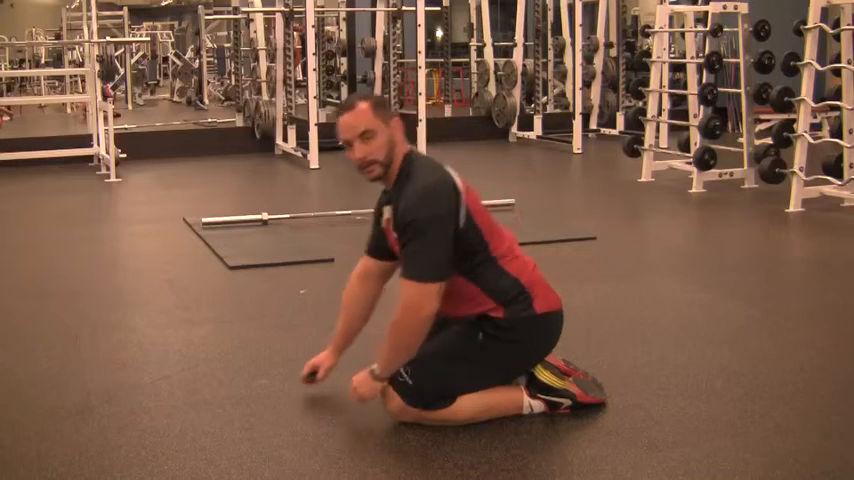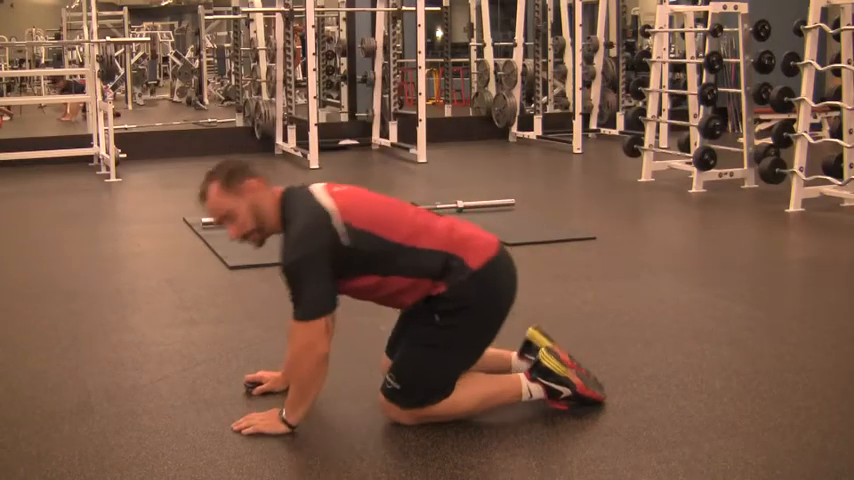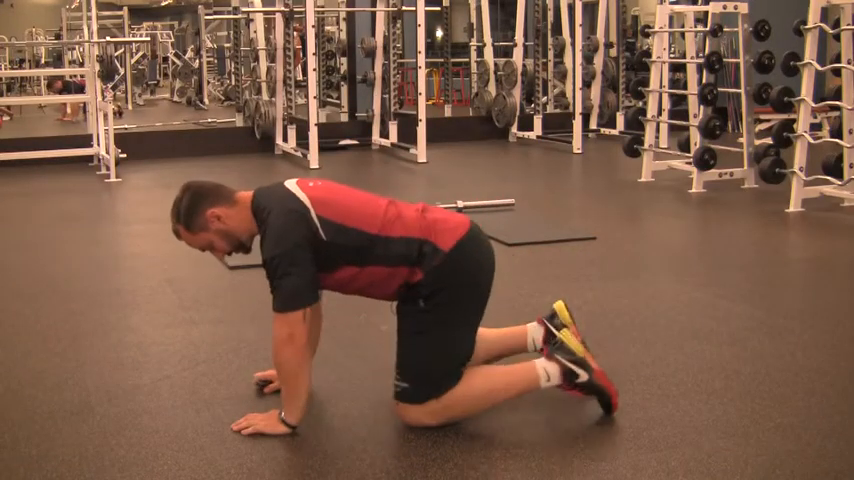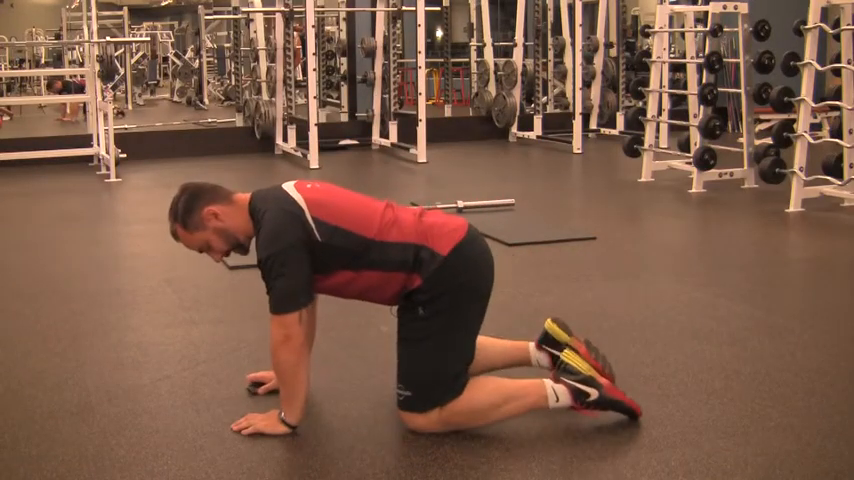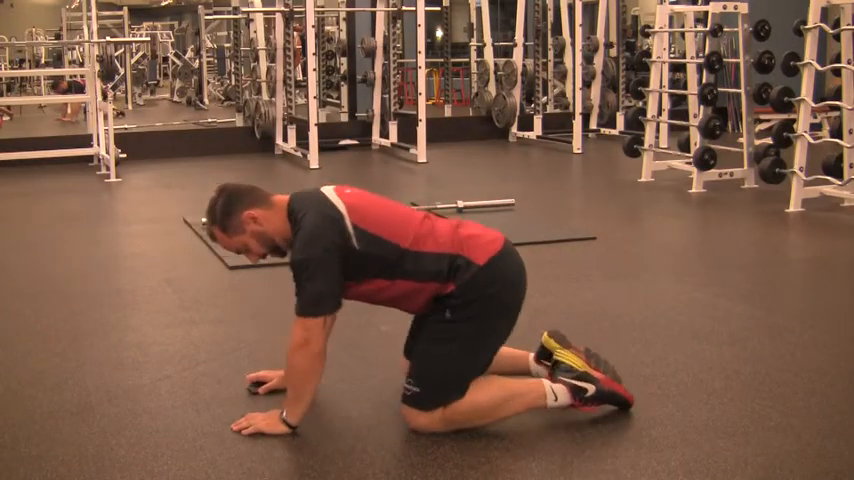
dt=0.7s
person 1, frame 1
left shoulder: (424, 195)
right shoulder: (395, 195)
left elbow: (419, 309)
right elbow: (367, 278)
left wrist: (378, 374)
right wrist: (333, 351)
left hip: (517, 320)
right hip: (489, 309)
left knee: (402, 400)
right knee: (402, 363)
left ankle: (537, 393)
right ankle: (519, 365)
person 1, frame 2
left shoulder: (304, 237)
right shoulder: (306, 205)
left elbow: (314, 344)
right elbow: (312, 316)
left wrist: (288, 416)
right wrist: (289, 374)
left hip: (473, 281)
right hip: (476, 263)
left knee: (403, 405)
right knee: (394, 366)
left ankle: (536, 382)
right ankle: (523, 360)
person 1, frame 3
left shoulder: (281, 230)
right shoulder: (280, 202)
left elbow: (291, 334)
right elbow: (309, 303)
left wrist: (288, 416)
right wrist: (295, 372)
left hip: (448, 263)
right hip: (454, 247)
left knee: (420, 405)
right knee: (436, 354)
left ankle: (556, 367)
right ankle: (544, 333)
person 1, frame 4
left shoulder: (276, 233)
right shoulder: (279, 206)
left elbow: (288, 334)
right elbow: (304, 305)
left wrist: (288, 416)
right wrist: (290, 374)
left hip: (447, 270)
right hip: (452, 251)
left knee: (422, 412)
right knee: (435, 359)
left ankle: (566, 388)
right ankle: (546, 349)
person 1, frame 5
left shoulder: (313, 235)
right shoulder: (312, 208)
left elbow: (310, 340)
right elbow: (317, 315)
left wrist: (288, 417)
right wrist: (292, 373)
left hip: (483, 282)
right hip: (482, 263)
left knee: (424, 412)
right knee: (419, 366)
left ankle: (564, 388)
right ankle: (544, 360)
